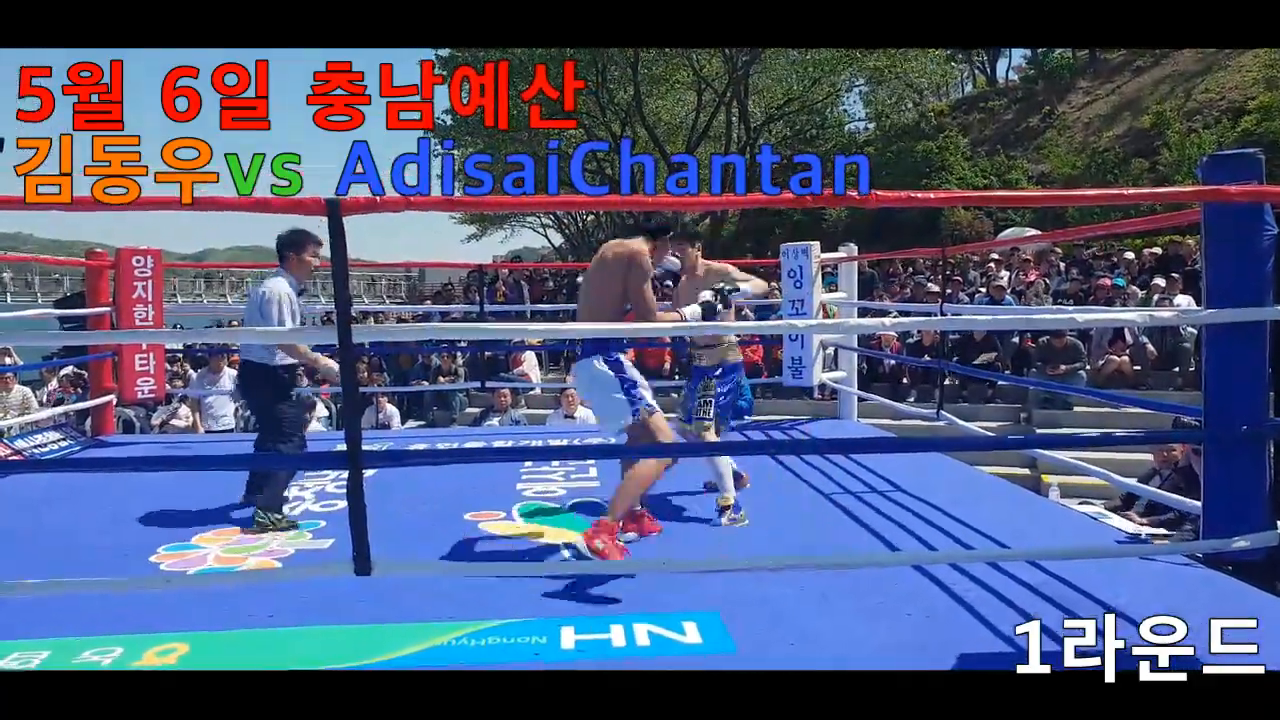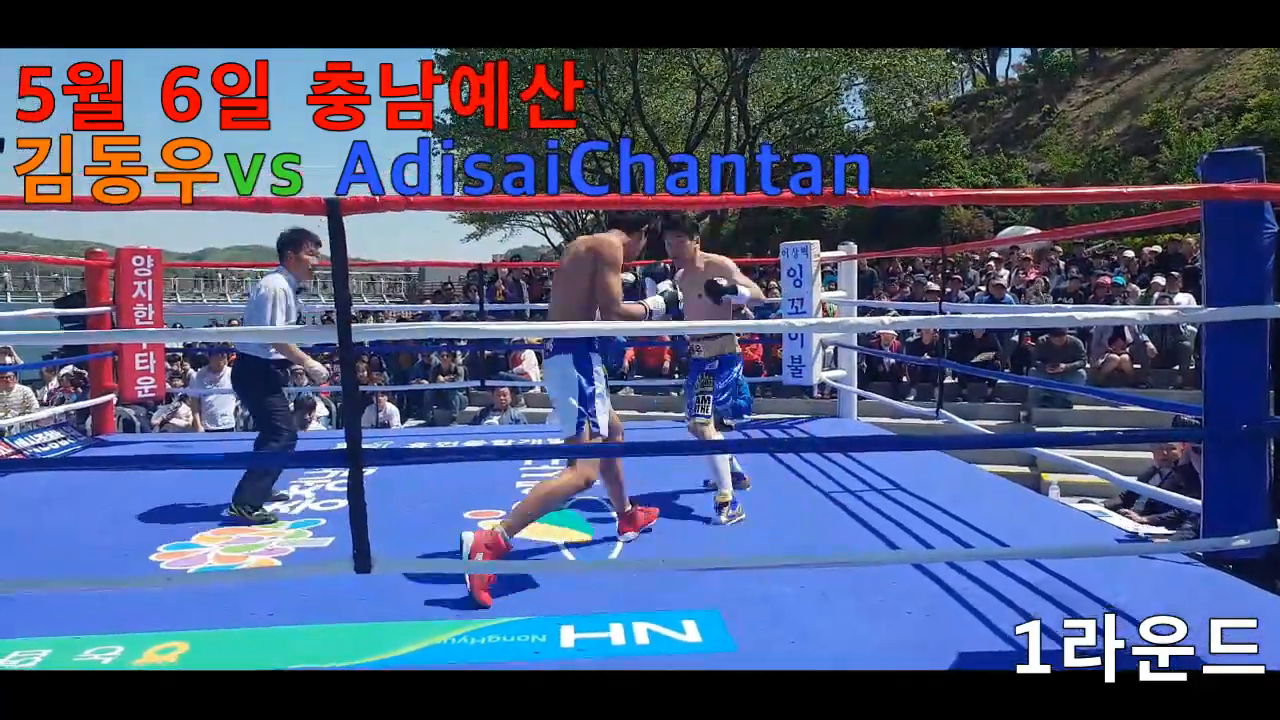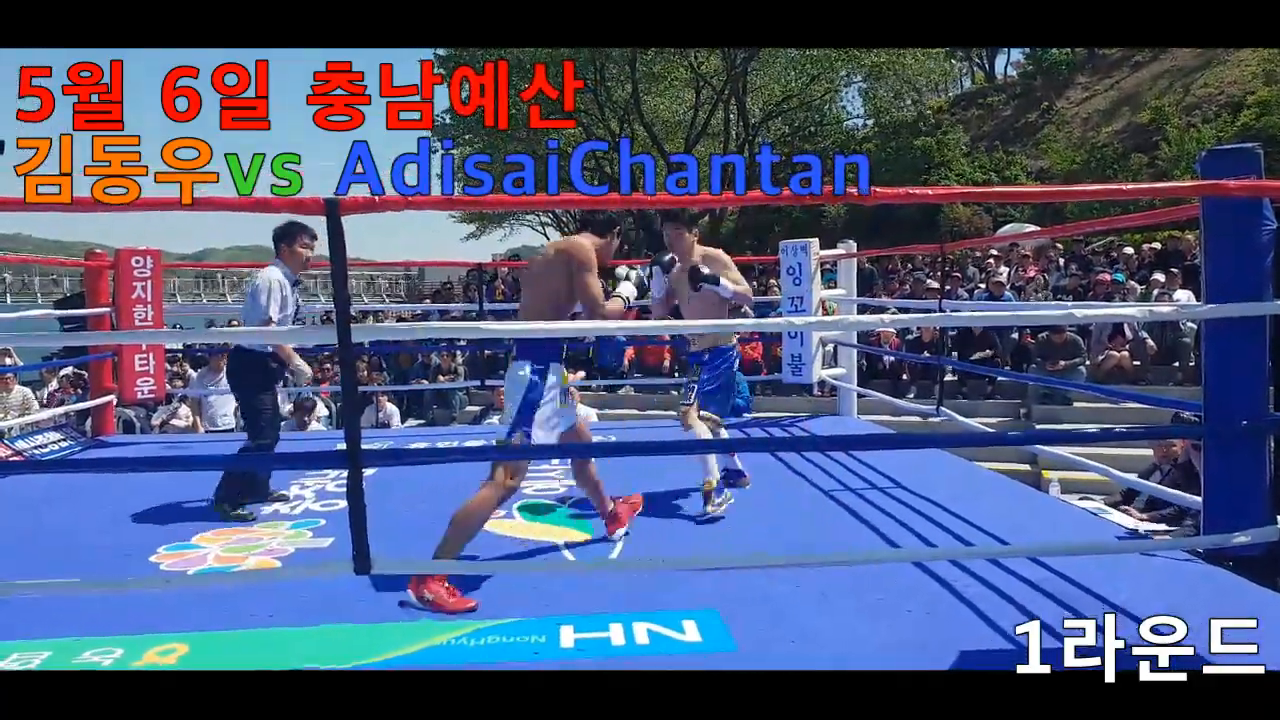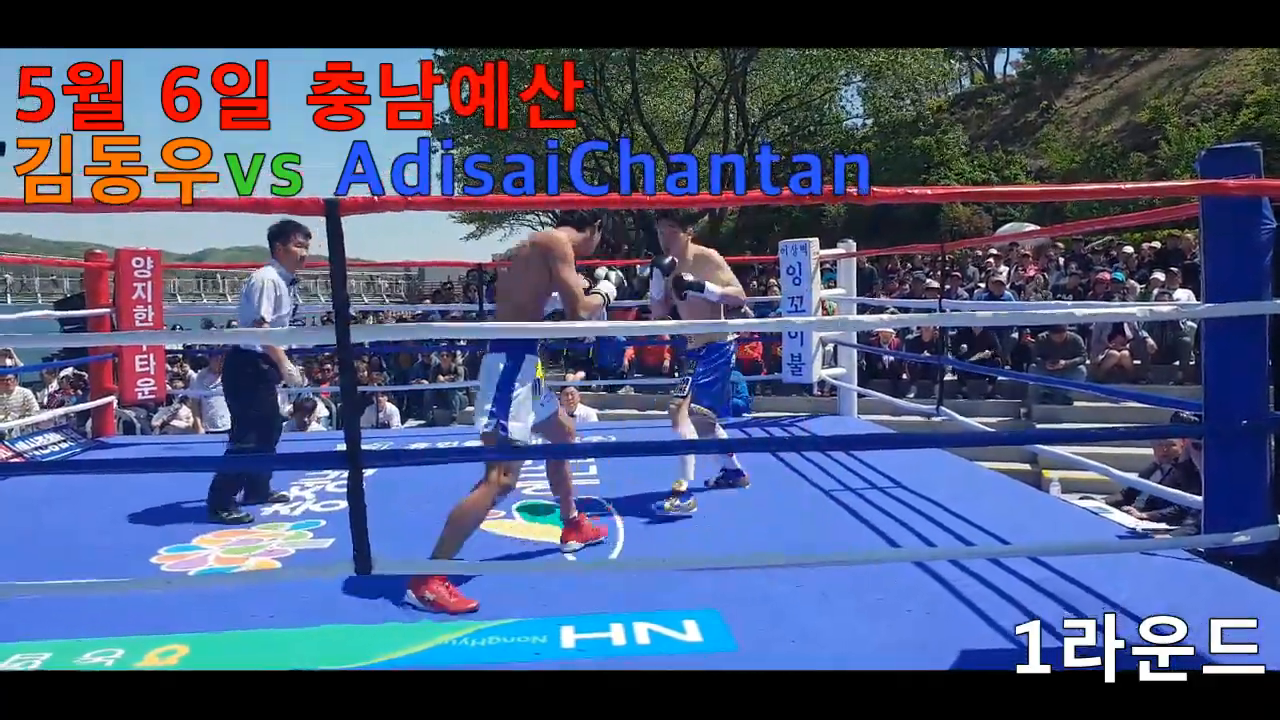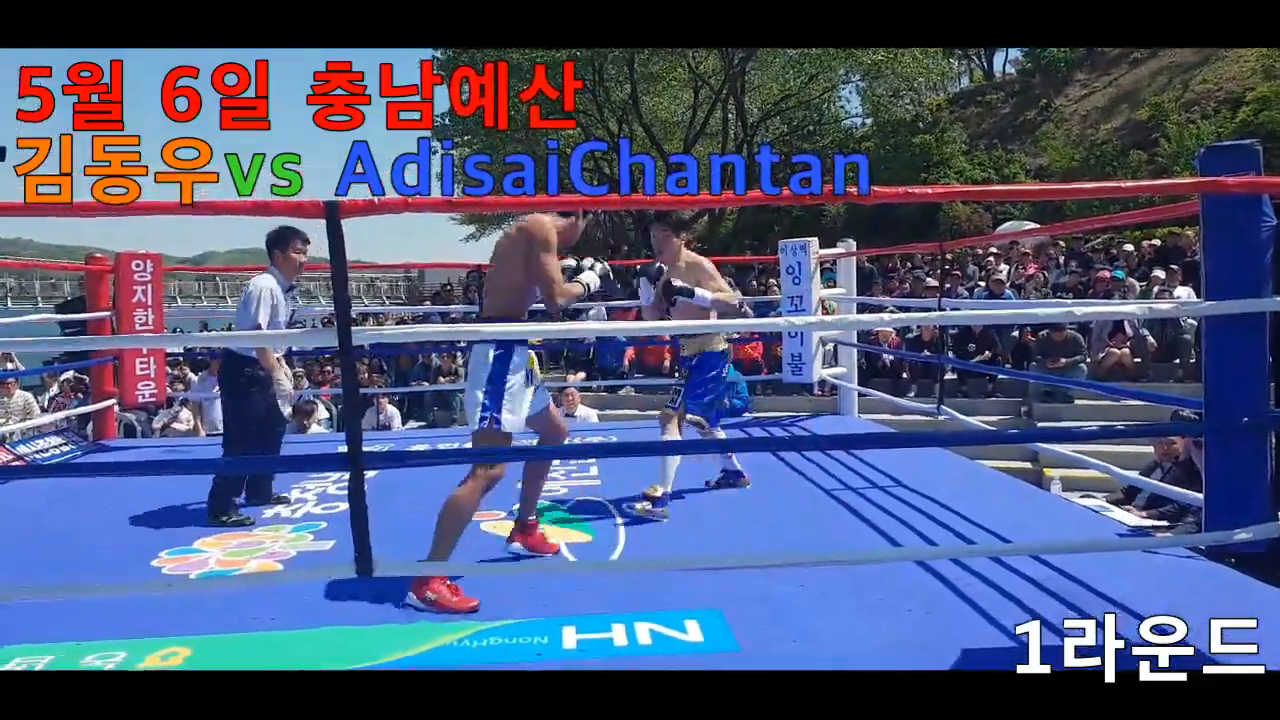
dt=0.1s
person 1, frame 1
left shoulder: (610, 251)
right shoulder: (637, 251)
right elbow: (650, 321)
left wrist: (660, 267)
right wrist: (694, 312)
left hip: (591, 358)
right hip: (605, 359)
left knee: (641, 436)
right knee: (663, 447)
left ankle: (632, 517)
right ankle: (604, 532)
person 1, frame 2
left shoulder: (578, 246)
right shoulder: (608, 246)
right elbow: (613, 313)
left wrist: (621, 283)
right wrist: (653, 307)
left hip: (566, 355)
right hip: (576, 358)
left knee: (612, 435)
right knee: (584, 470)
left ankle: (628, 518)
right ankle: (488, 544)
person 1, frame 3
left shoulder: (553, 251)
right shoulder: (581, 250)
right elbow: (600, 314)
left wrist: (585, 295)
right wrist: (628, 291)
left hip: (539, 364)
right hip: (538, 367)
left knee: (580, 442)
right knee: (506, 479)
left ankle: (611, 514)
right ankle: (429, 578)
person 1, frame 4
left shoulder: (532, 246)
right shoulder: (558, 243)
right elbow: (578, 310)
left wrist: (565, 290)
right wrist: (605, 290)
left hip: (520, 358)
right hip: (511, 360)
left knee: (563, 435)
right knee: (500, 478)
left ankle: (573, 524)
right ankle: (425, 580)
person 1, frame 5
left shoulder: (522, 232)
right shoulder: (541, 227)
right elbow: (556, 298)
left wrist: (568, 275)
right wrist: (590, 279)
left hip: (512, 350)
right hip: (503, 351)
left knee: (554, 431)
right knee: (488, 469)
left ankle: (525, 530)
right ankle: (427, 580)
person 2, frame 1
left shoulder: (718, 273)
right shoulder: (681, 285)
left elbow: (761, 286)
left wrist: (735, 289)
left hip: (723, 362)
right hip: (701, 363)
left knee: (704, 429)
right knee: (687, 427)
left ankle: (730, 505)
right ankle: (730, 473)
person 2, frame 2
left shoulder: (719, 265)
right shoulder: (678, 276)
left elbow: (759, 296)
left wrist: (731, 291)
left hip: (723, 355)
right hip: (698, 356)
left knee: (702, 424)
right knee: (700, 423)
left ankle: (730, 502)
right ankle: (734, 474)
person 2, frame 3
left shoulder: (714, 259)
right shoulder: (673, 270)
left elbow: (747, 296)
right elbow: (659, 314)
left wrist: (714, 282)
right wrist: (658, 276)
left hip: (719, 348)
right hip: (697, 348)
left knee: (689, 414)
right knee: (706, 416)
left ankle: (716, 488)
right ankle: (734, 472)
person 2, frame 4
left shoulder: (707, 259)
right shoulder: (672, 267)
left elbow: (738, 296)
right elbow: (659, 314)
left wrist: (700, 288)
right wrist: (657, 278)
left hip: (715, 345)
right hip: (696, 346)
left knee: (681, 409)
right knee: (704, 415)
left ankle: (683, 492)
right ankle: (733, 472)
person 2, frame 5
left shoulder: (698, 266)
right shoulder: (664, 273)
left elbow: (732, 302)
right elbow: (651, 319)
left wrist: (691, 293)
right wrist: (646, 285)
left hip: (708, 352)
right hip: (691, 353)
left knee: (670, 418)
right knee: (702, 419)
left ankle: (659, 497)
right ankle: (734, 472)
person 3, frame 1
left shoulder: (267, 287)
right shoulder: (280, 291)
right elbow: (284, 340)
left wrist: (311, 359)
right wrist: (320, 363)
left hip: (254, 373)
right hip: (269, 377)
left knee: (272, 434)
right knee: (291, 442)
left ankle: (259, 494)
right ankle: (267, 509)
person 3, frame 2
left shoulder: (285, 286)
right shoulder: (277, 287)
right elbow: (274, 337)
left wrist: (301, 363)
right wrist: (308, 363)
left hip: (263, 370)
right hip: (258, 372)
left knee: (272, 433)
right knee: (282, 437)
left ankle: (257, 490)
right ankle: (245, 501)
person 3, frame 3
left shoulder: (286, 281)
right shoulder: (272, 279)
right elbow: (266, 328)
left wrist: (290, 362)
right wrist: (295, 361)
left hip: (261, 364)
right hip: (252, 365)
left knee: (267, 429)
right knee: (263, 434)
left ankle: (257, 489)
right ankle: (227, 498)
person 3, frame 4
left shoulder: (284, 282)
right shoulder: (267, 278)
right elbow: (259, 328)
left wrist: (284, 363)
right wrist: (286, 365)
left hip: (261, 366)
right hip: (248, 366)
left knee: (269, 429)
right knee: (246, 436)
left ankle: (257, 489)
right ankle: (220, 503)
person 3, frame 5
left shoulder: (281, 288)
right shoulder: (264, 286)
left wrist: (282, 368)
right wrist: (277, 376)
left hip: (256, 371)
right hip: (242, 371)
left knee: (273, 428)
right knee: (240, 440)
left ankle: (259, 490)
right ankle: (221, 507)
